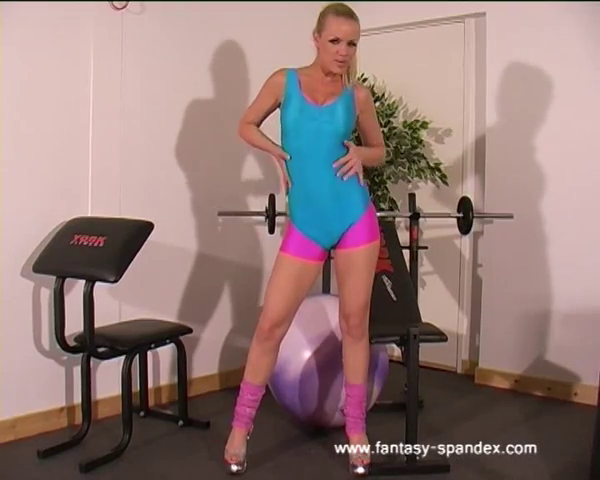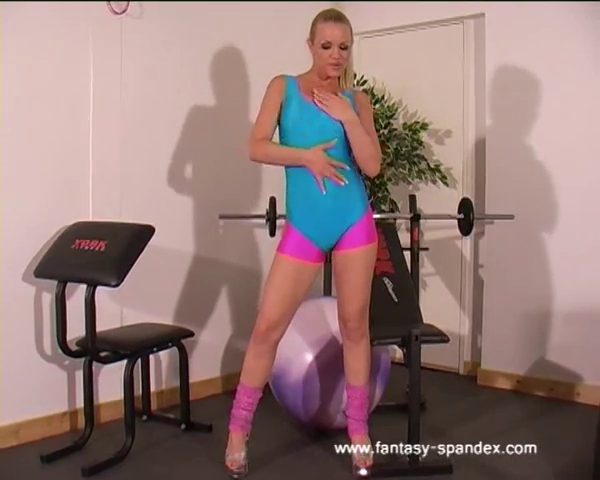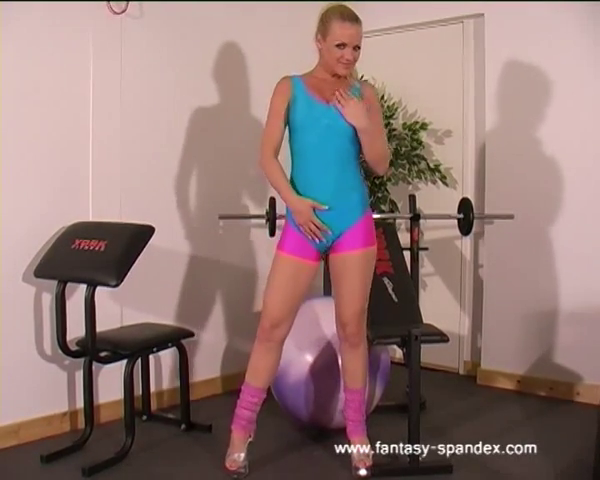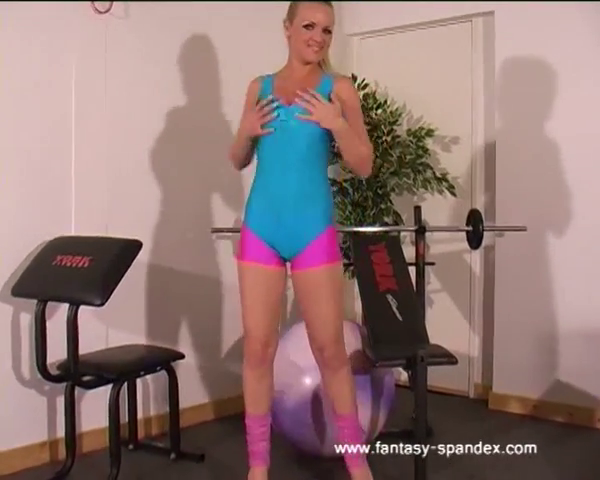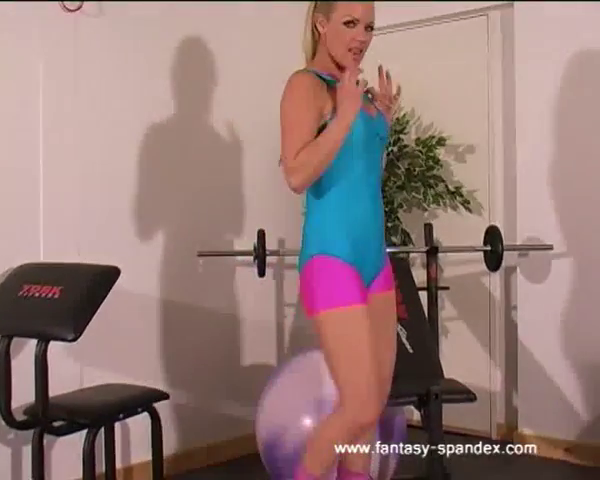
dt=1s
person 1, frame 1
left shoulder: (358, 96)
right shoulder: (284, 82)
left elbow: (380, 152)
right elbow: (246, 125)
left wrist: (360, 155)
right wrist: (274, 150)
left hip: (355, 218)
right hip: (305, 223)
left knee: (354, 324)
right knee: (270, 324)
left ankle: (356, 429)
right ankle: (240, 426)
person 1, frame 2
left shoulder: (356, 100)
right shoulder: (283, 87)
left elbow: (372, 166)
right elbow: (257, 148)
left wrist: (346, 115)
right wrist: (308, 157)
left hip: (353, 220)
right hip: (303, 225)
left knee: (354, 325)
right knee: (267, 326)
left ankle: (358, 431)
right ankle: (239, 430)
person 1, frame 3
left shoulder: (363, 93)
right shoulder: (289, 88)
left elbow: (382, 164)
right elbow: (267, 154)
left wrist: (360, 122)
right wrist: (293, 201)
left hip: (353, 219)
right hip: (304, 220)
left knee: (352, 328)
right knee: (271, 325)
left ankle: (357, 431)
right ankle: (241, 429)
person 1, frame 4
left shoulder: (339, 88)
right shoulder: (262, 86)
left elbow: (364, 167)
right elbow: (236, 161)
left wrist: (338, 124)
right wrist: (247, 129)
left hip: (315, 229)
right hip: (260, 227)
left knee: (330, 350)
right knee: (257, 349)
person 1, frame 5
left shoulder: (354, 90)
right shoulder: (306, 85)
right elbow: (297, 176)
left wrist: (380, 118)
right wrist: (347, 114)
left hip: (372, 257)
right hip: (329, 257)
left knee: (373, 398)
right knee: (362, 408)
